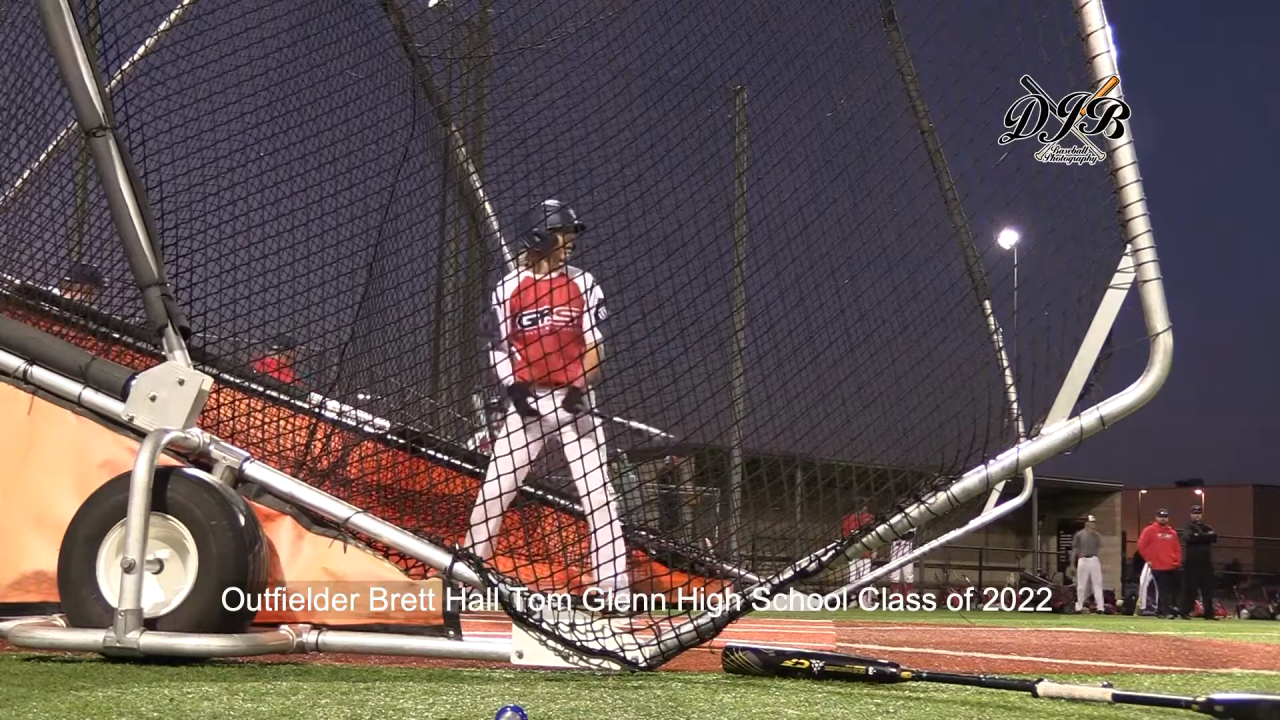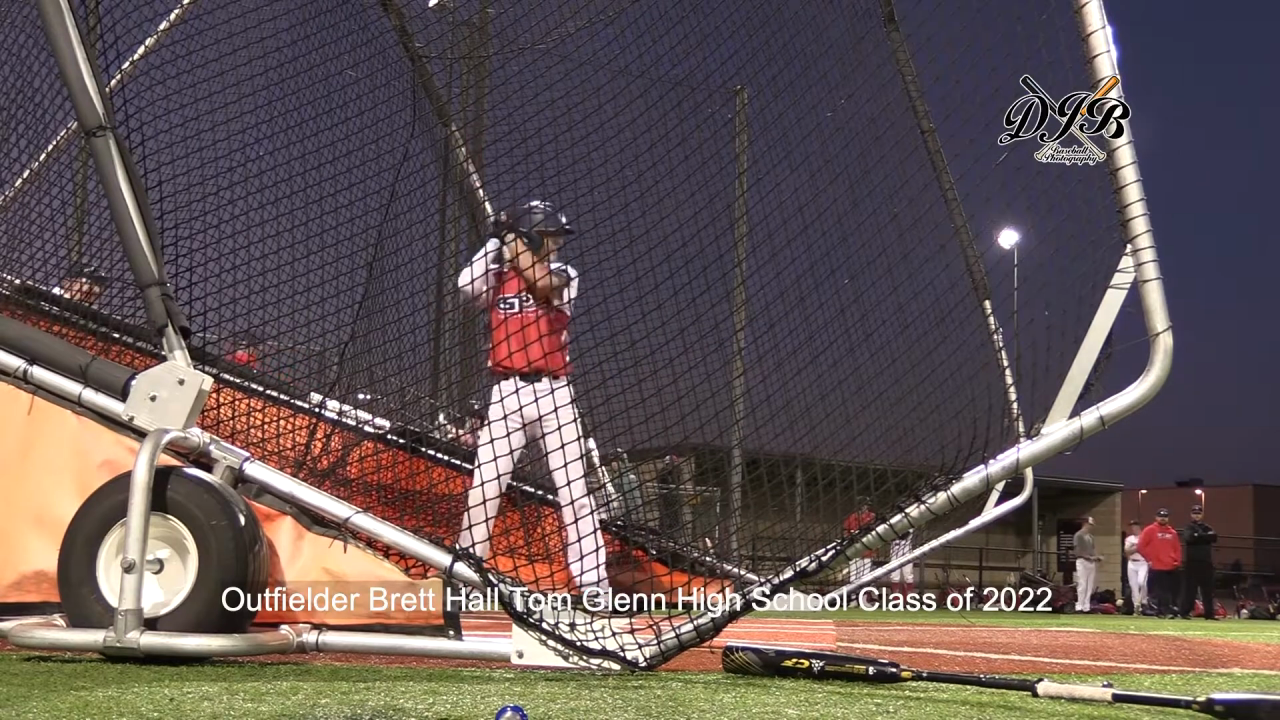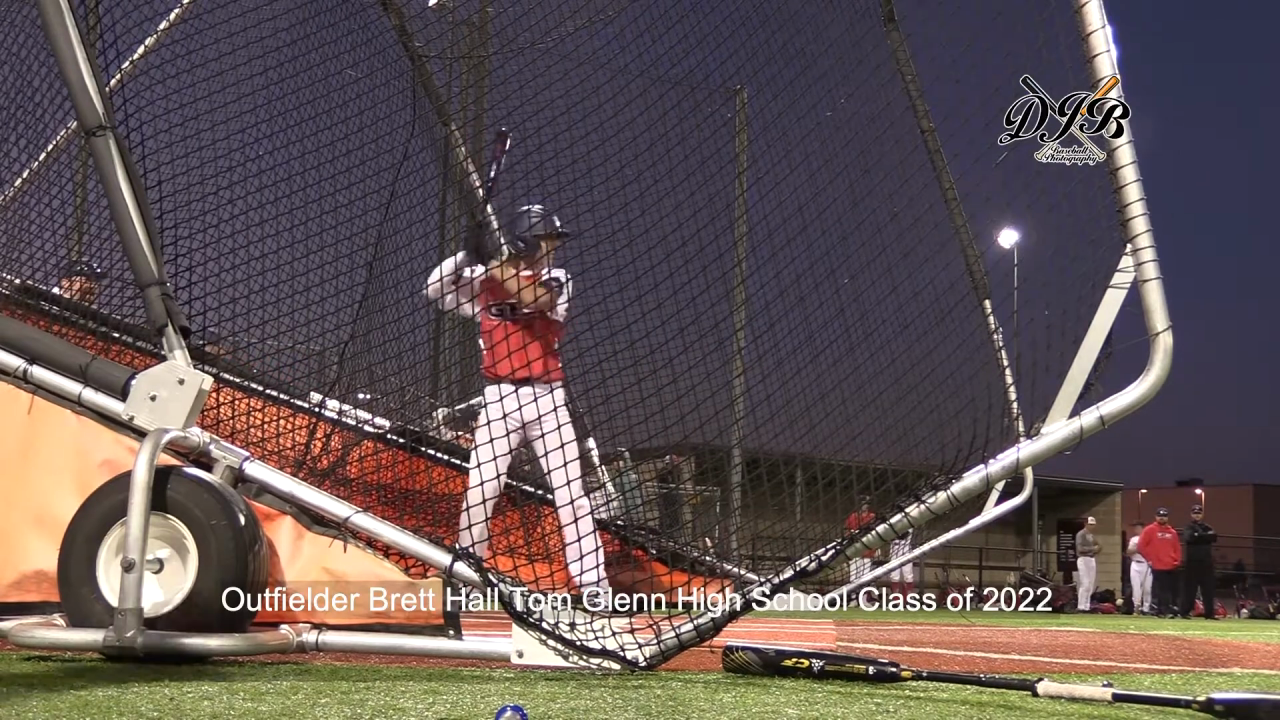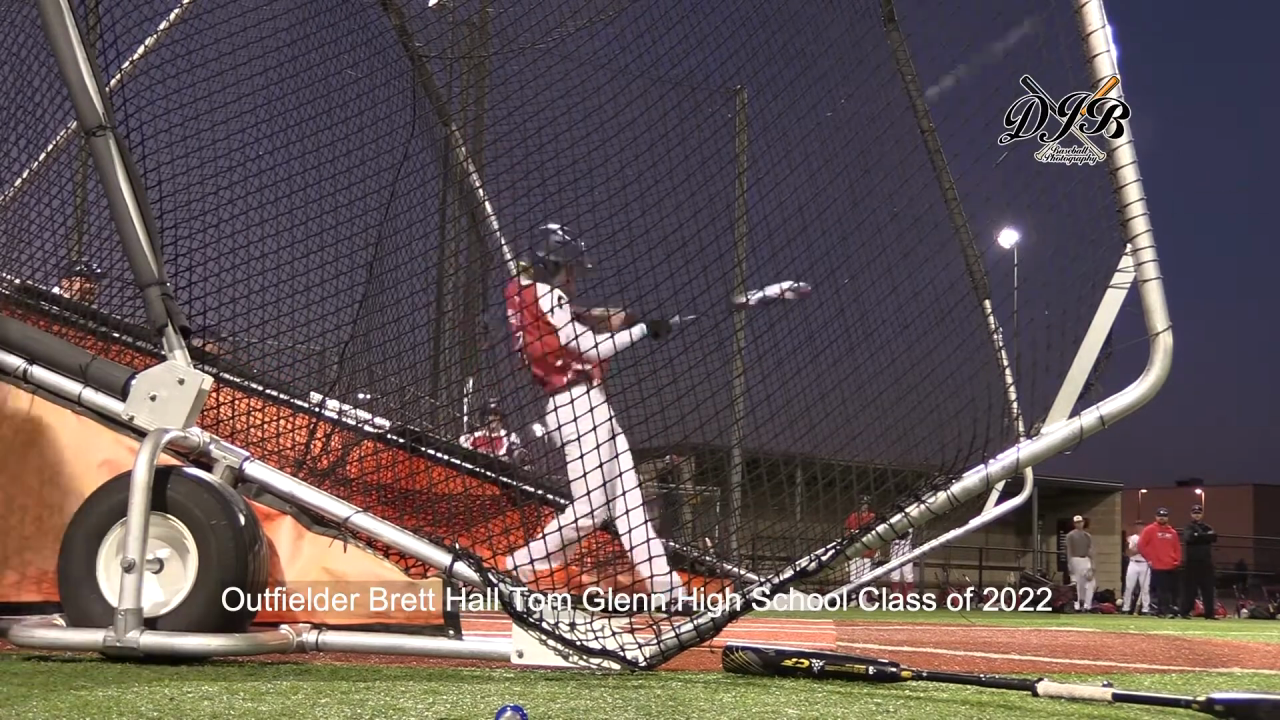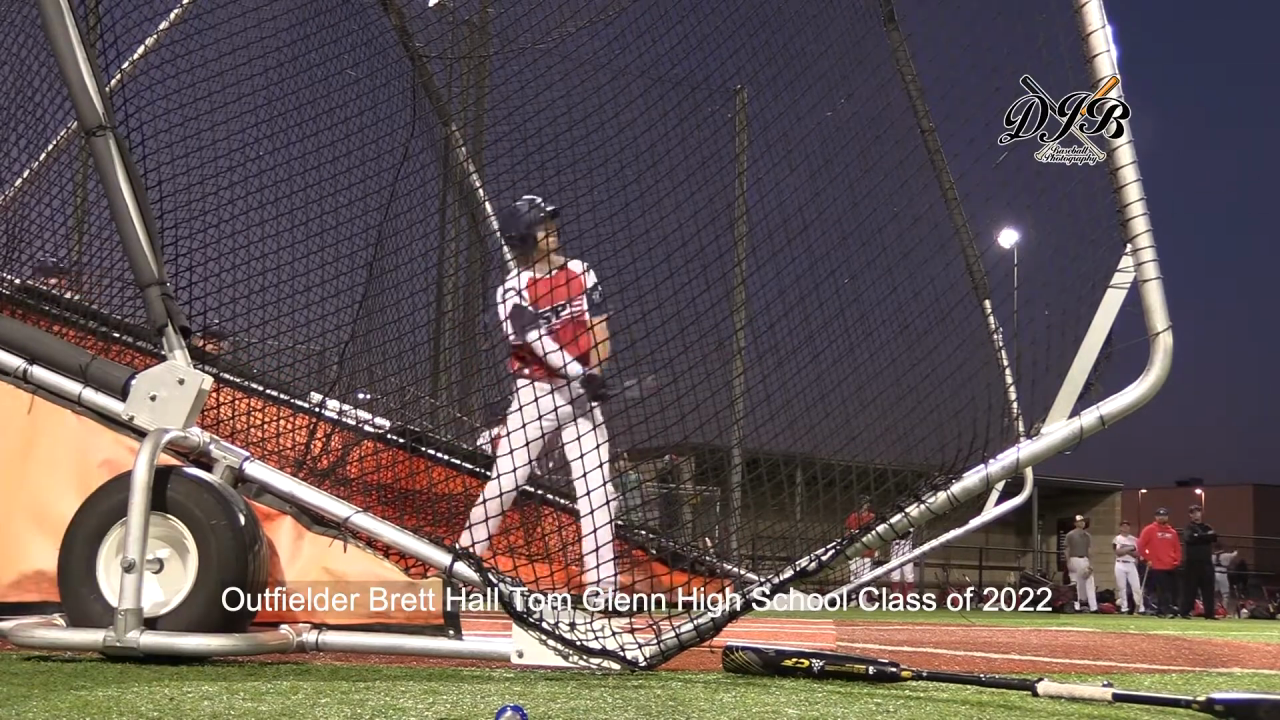
dt=1s
person 1, frame 1
left shoulder: (583, 284)
right shoulder: (508, 287)
left elbow: (593, 345)
right elbow: (498, 349)
left wrist: (582, 388)
right wrist: (513, 389)
left hip: (572, 399)
right hip: (528, 399)
left knee: (597, 490)
right knee: (496, 487)
left ankle: (614, 585)
person 1, frame 2
left shoulder: (563, 274)
right shoulder: (497, 276)
left elbow: (543, 282)
right elbow: (467, 286)
left wrist: (511, 236)
right wrist: (496, 240)
left hip: (553, 392)
right hip: (507, 393)
left knee: (574, 488)
right knee: (484, 486)
left ankle: (593, 580)
person 1, frame 3
left shoulder: (558, 280)
right shoulder: (484, 281)
left elbow: (534, 300)
right elbow: (436, 291)
left wrist: (492, 265)
right wrist: (468, 253)
left hip: (546, 397)
right hip: (500, 397)
left knee: (570, 490)
right knee: (480, 489)
left ankle: (592, 582)
person 1, frame 4
left shoulder: (520, 291)
right shoulder: (545, 296)
right elbow: (592, 349)
left wrist: (613, 320)
right wrist: (645, 329)
left hip: (593, 408)
right hip: (577, 407)
left knee: (629, 497)
right knee: (588, 511)
left ankle: (664, 586)
right ankle: (515, 570)
person 1, frame 5
left shoulder: (579, 272)
right shoulder: (512, 290)
left elbow: (598, 327)
right elbow: (539, 342)
left wrist: (594, 374)
right wrist: (581, 374)
left hip: (578, 395)
right hip: (534, 395)
left knee: (597, 490)
right knee: (502, 486)
left ankle: (602, 585)
